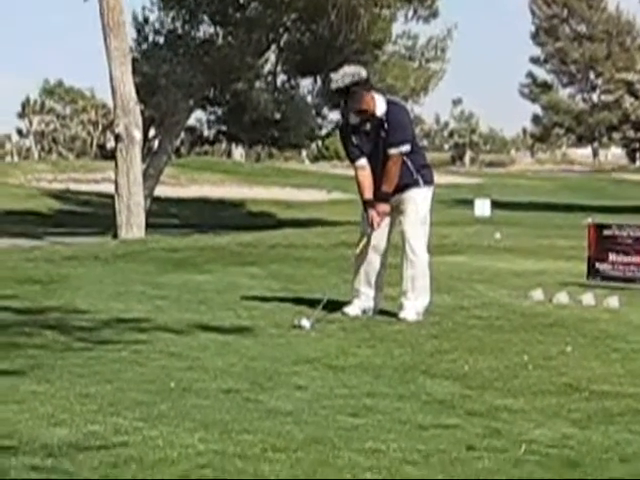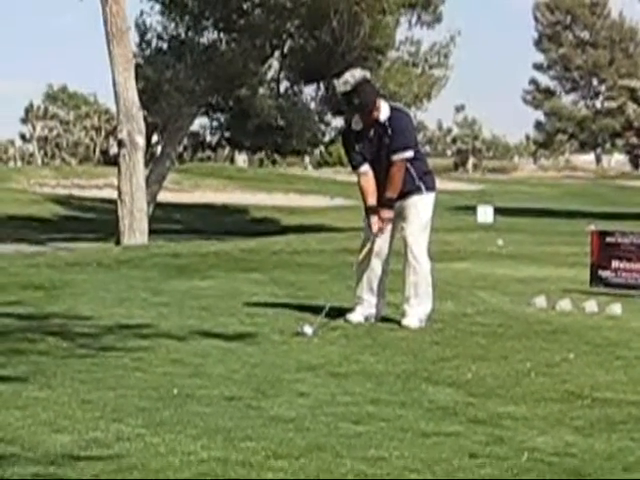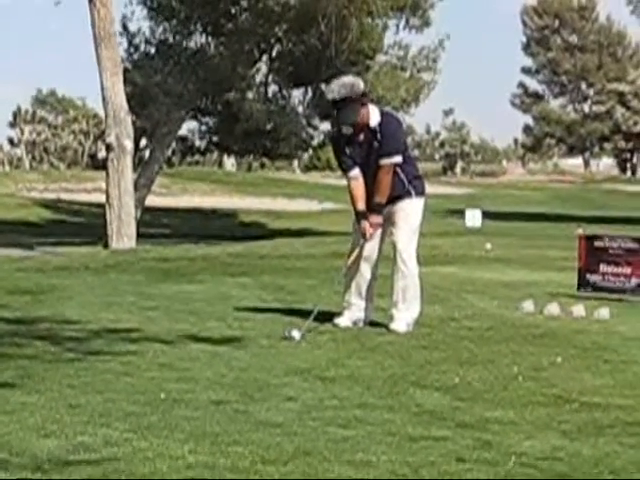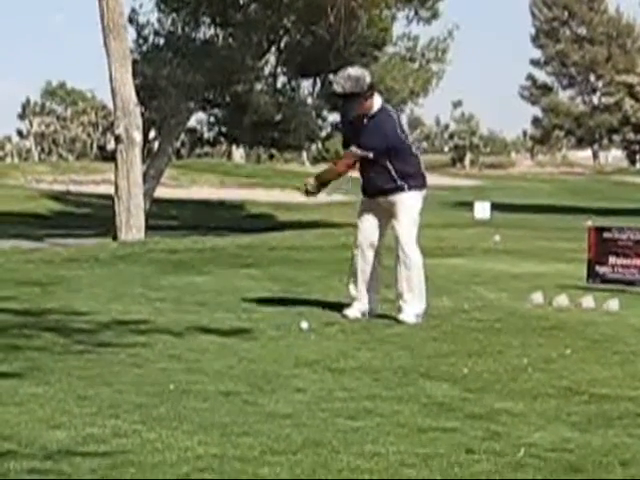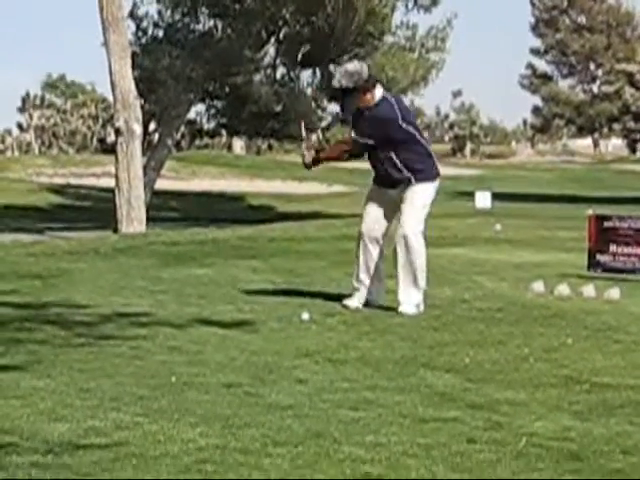
dt=0.5s
person 1, frame 1
left shoulder: (395, 112)
right shoulder: (348, 126)
left elbow: (395, 159)
right elbow: (361, 167)
left wrist: (384, 199)
right wrist: (370, 204)
left hip: (413, 185)
right hip: (379, 191)
left knee: (413, 243)
right knee: (370, 242)
left ankle: (414, 304)
right ankle: (365, 299)
person 1, frame 2
left shoulder: (398, 118)
right shoulder: (350, 132)
left elbow: (398, 165)
right elbow: (364, 173)
left wrist: (388, 205)
right wrist: (372, 210)
left hip: (415, 191)
right hip: (381, 197)
left knee: (415, 248)
right knee: (372, 248)
left ankle: (417, 311)
right ankle: (368, 306)
person 1, frame 3
left shoulder: (389, 123)
right shoulder: (340, 136)
left elbow: (386, 171)
right elbow: (354, 177)
left wrist: (377, 211)
right wrist: (362, 215)
left hip: (405, 196)
right hip: (370, 202)
left knee: (404, 252)
right knee: (361, 253)
left ankle: (404, 315)
right ankle: (355, 311)
person 1, frame 4
left shoulder: (382, 121)
right shoulder: (352, 116)
left elbow: (350, 159)
right elbow: (346, 157)
left wrist: (318, 180)
right wrist: (325, 181)
left hip: (405, 189)
right hip: (373, 192)
left knee: (405, 242)
right knee: (365, 242)
left ankle: (412, 307)
right ankle: (363, 301)
person 1, frame 5
left shoulder: (385, 110)
right shoulder: (367, 105)
left elbow: (352, 144)
right elbow: (353, 146)
left wrist: (317, 157)
right wrist: (321, 154)
left hip: (419, 180)
right hip: (387, 182)
left knee: (409, 233)
right knee: (370, 231)
left ankle: (412, 298)
right ankle: (367, 292)
